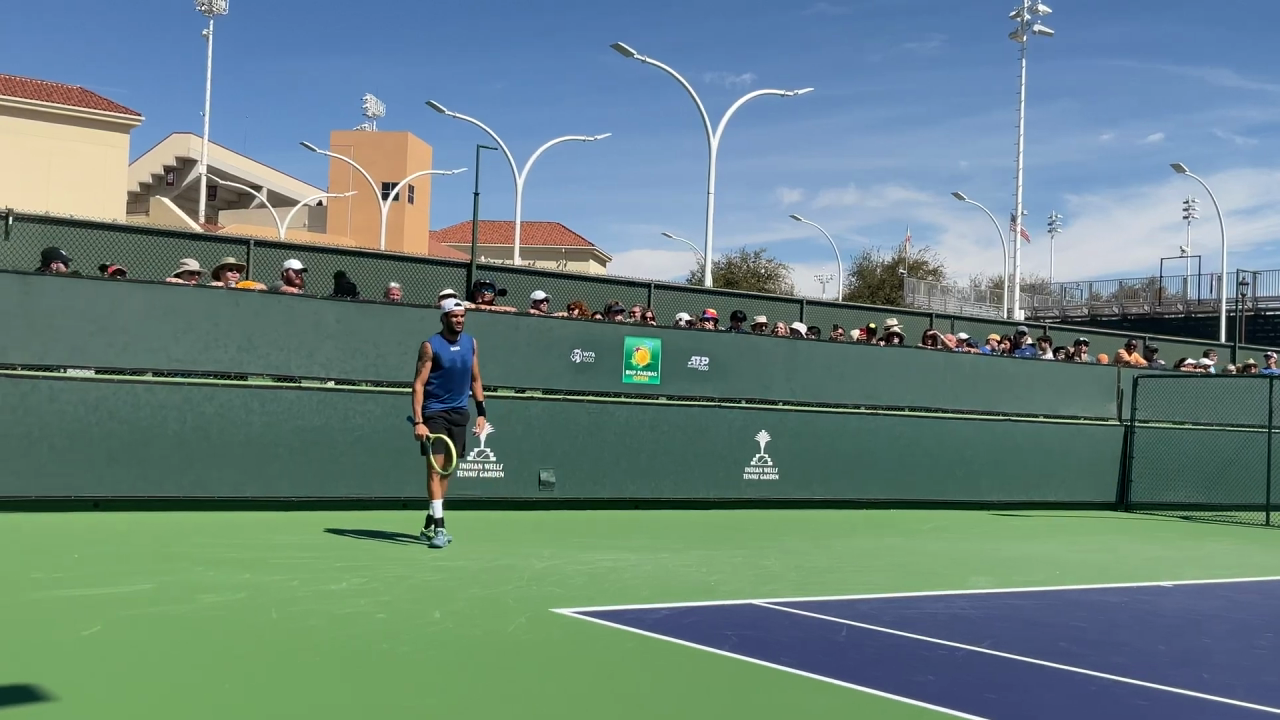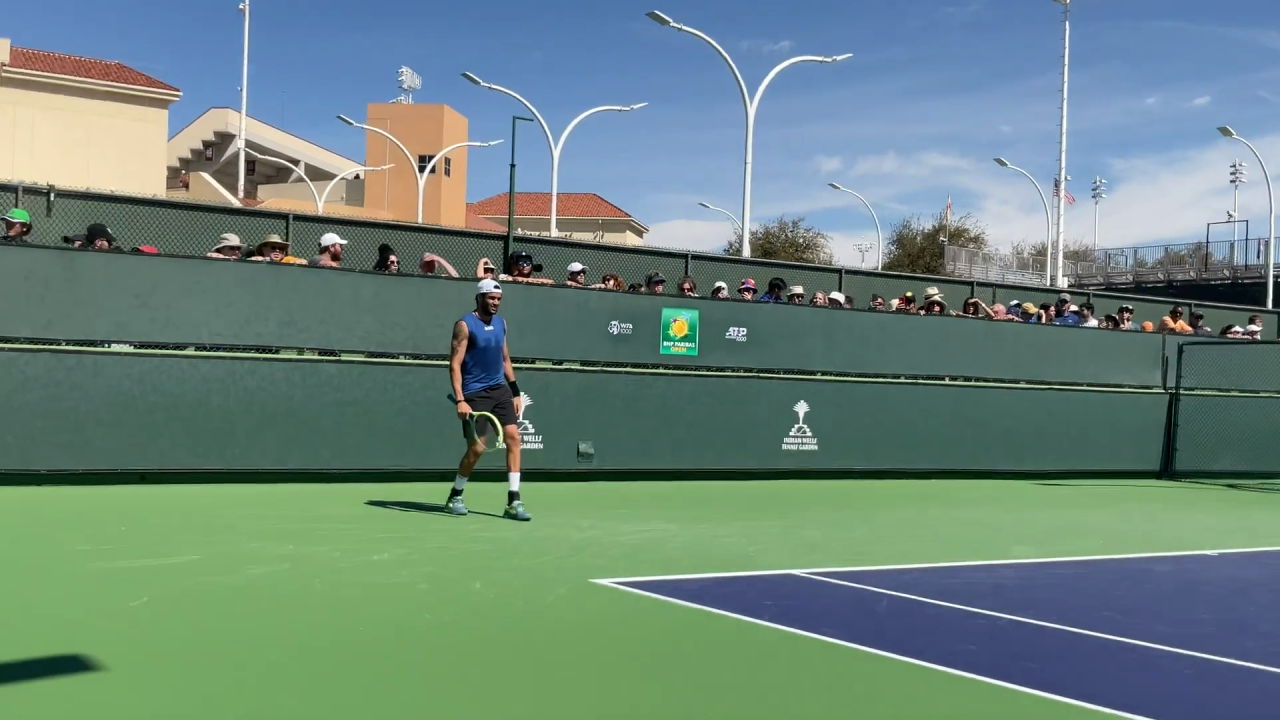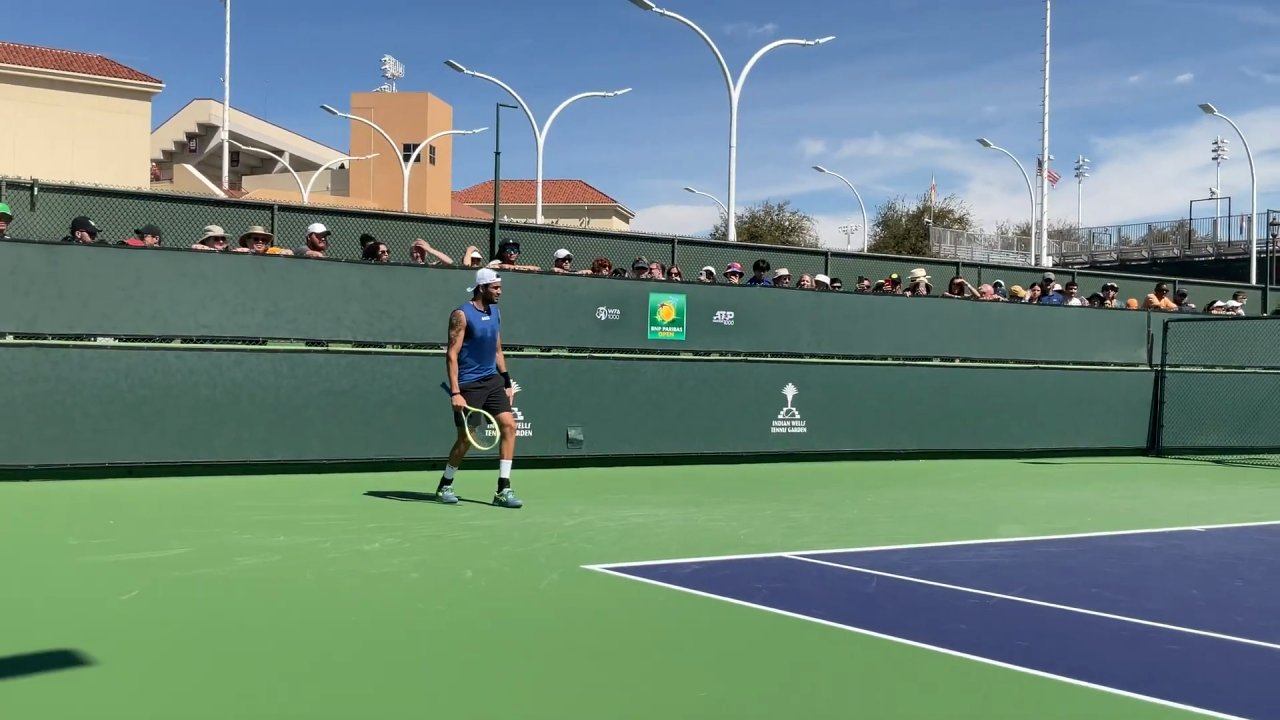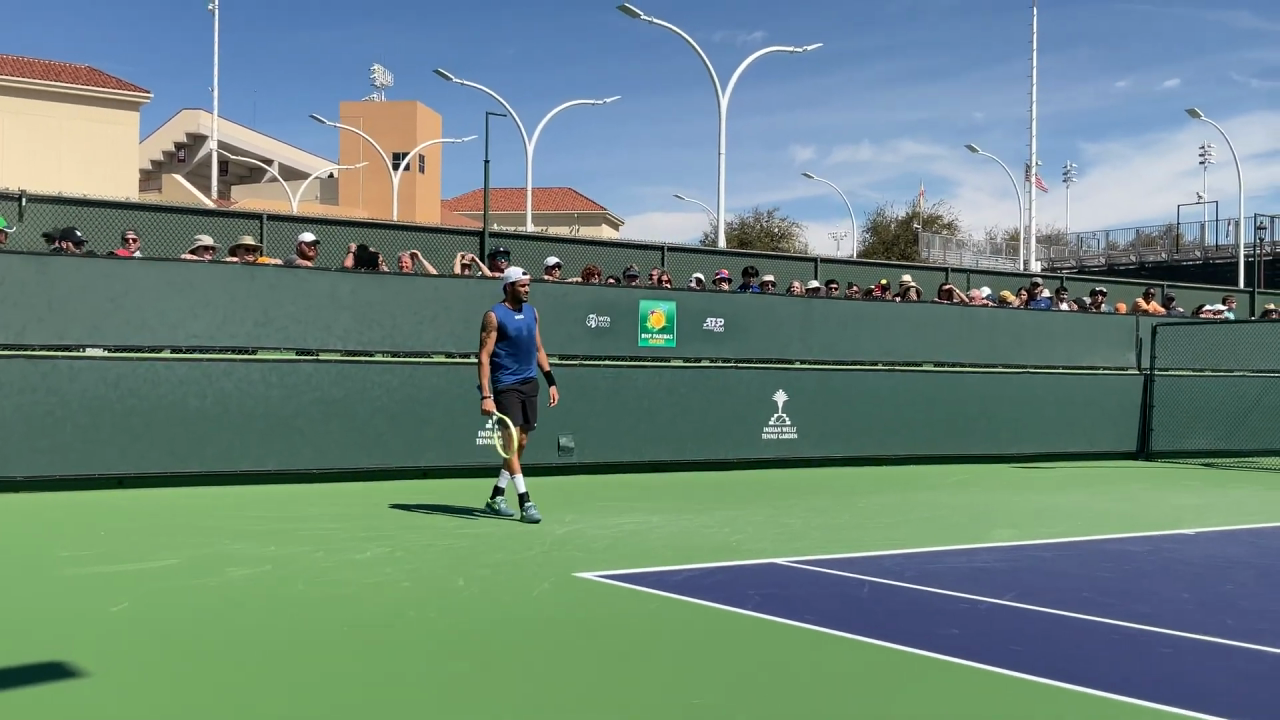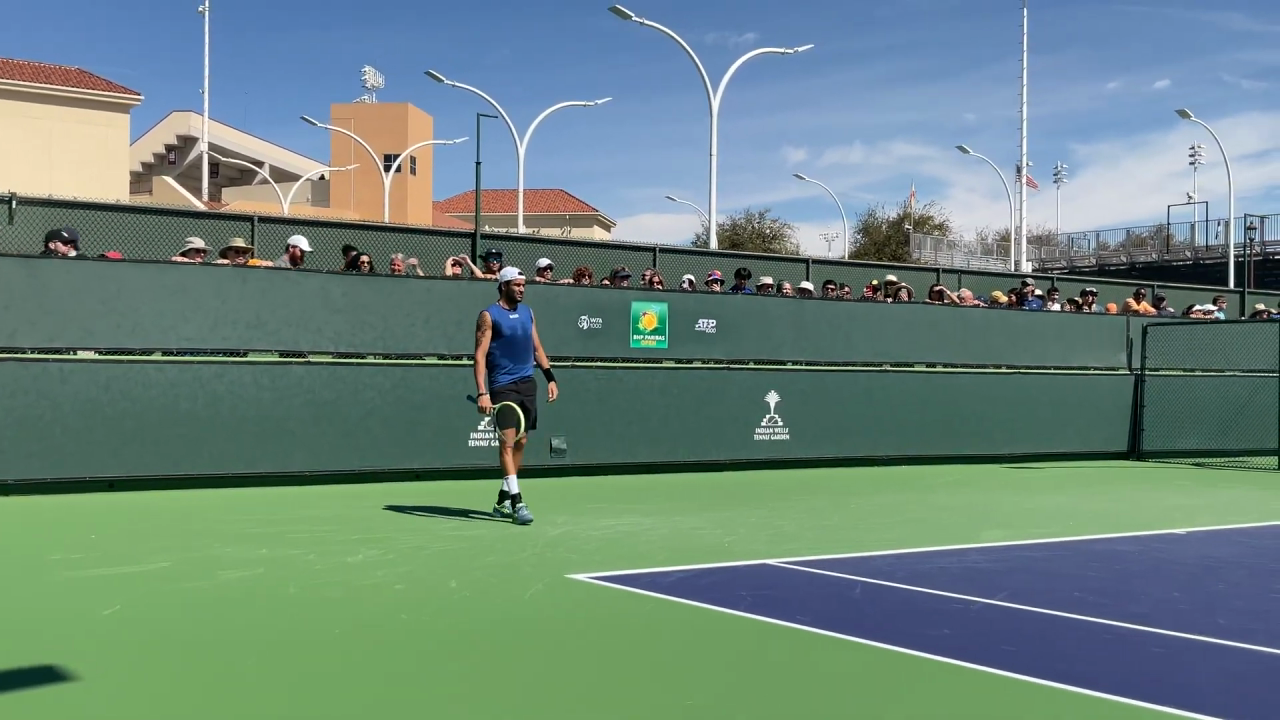
dt=1s
person 1, frame 1
left shoulder: (470, 343)
right shoulder: (430, 346)
left elbow: (475, 379)
right elbow: (418, 385)
left wrist: (481, 412)
right wrist: (418, 421)
left hip: (460, 414)
right hip: (435, 414)
left knee: (447, 471)
right knee: (434, 470)
left ankle: (430, 525)
right ankle: (439, 528)
person 1, frame 2
left shoulder: (501, 323)
right shoulder: (465, 325)
right elbow: (455, 365)
left wrist: (515, 392)
right wrist: (460, 400)
left hip: (500, 390)
right hip: (475, 393)
left knee: (513, 438)
right knee: (476, 448)
left ankle: (513, 502)
right ankle: (455, 496)
person 1, frame 3
left shoulder: (495, 312)
right shoulder: (462, 315)
right elbow: (452, 355)
left wrist: (507, 383)
right wrist: (455, 392)
left hip: (492, 380)
right hip: (469, 384)
left knee: (509, 427)
right knee: (466, 439)
left ankle: (503, 490)
right ankle: (444, 486)
person 1, frame 4
left shoulder: (532, 312)
right shoulder: (494, 316)
right elbow: (484, 357)
left wrist: (551, 382)
right wrist: (486, 395)
left hip: (530, 385)
right hip: (506, 386)
left knee: (520, 443)
left ankle: (496, 498)
right ankle: (525, 503)
person 1, frame 5
left shoulder: (528, 312)
right shoulder: (489, 315)
left elbow: (537, 348)
right elbow: (480, 356)
left wrist: (550, 378)
right wrist: (482, 393)
left hip: (527, 384)
right hip: (502, 386)
left knee: (520, 443)
right knee: (507, 443)
left ankle: (503, 501)
right ankle: (517, 503)
